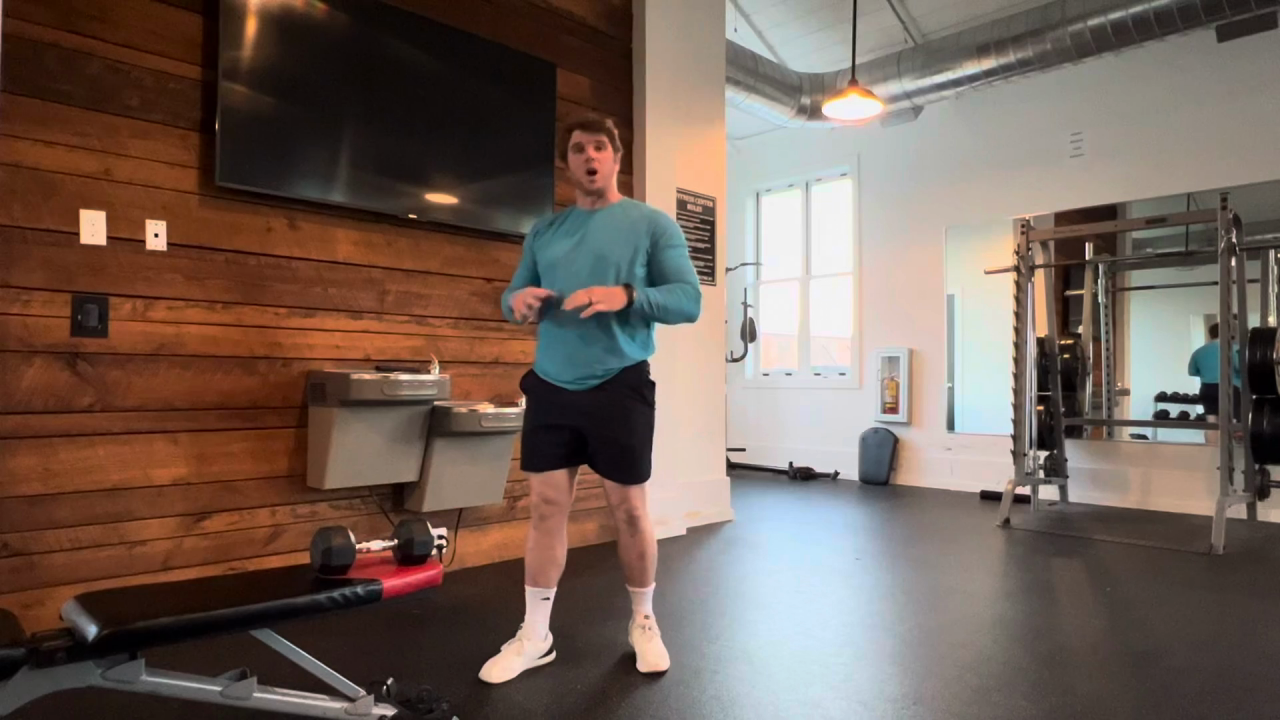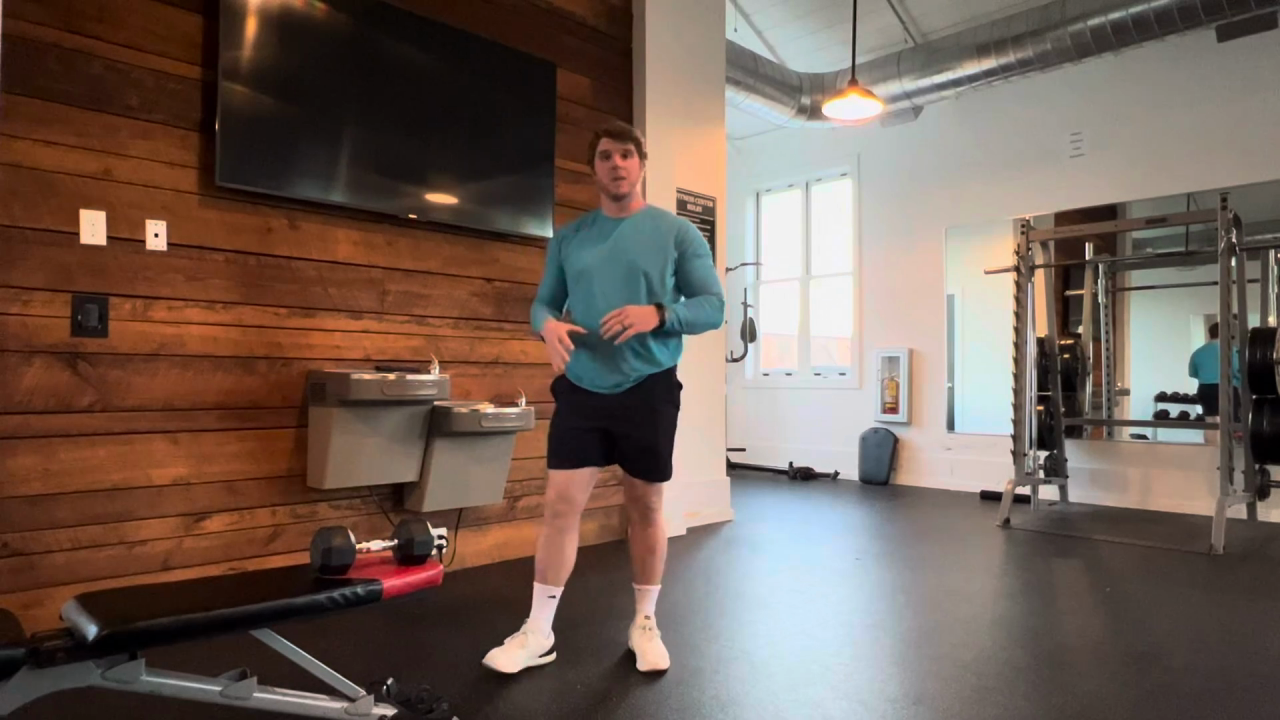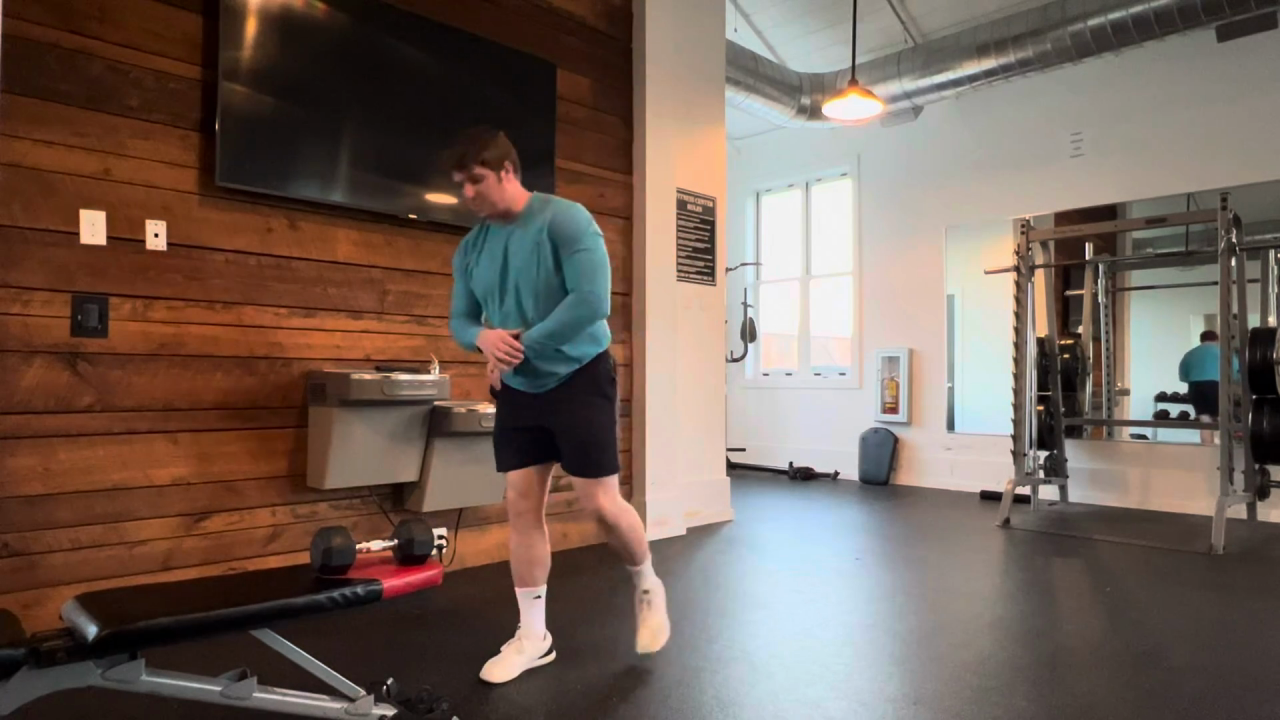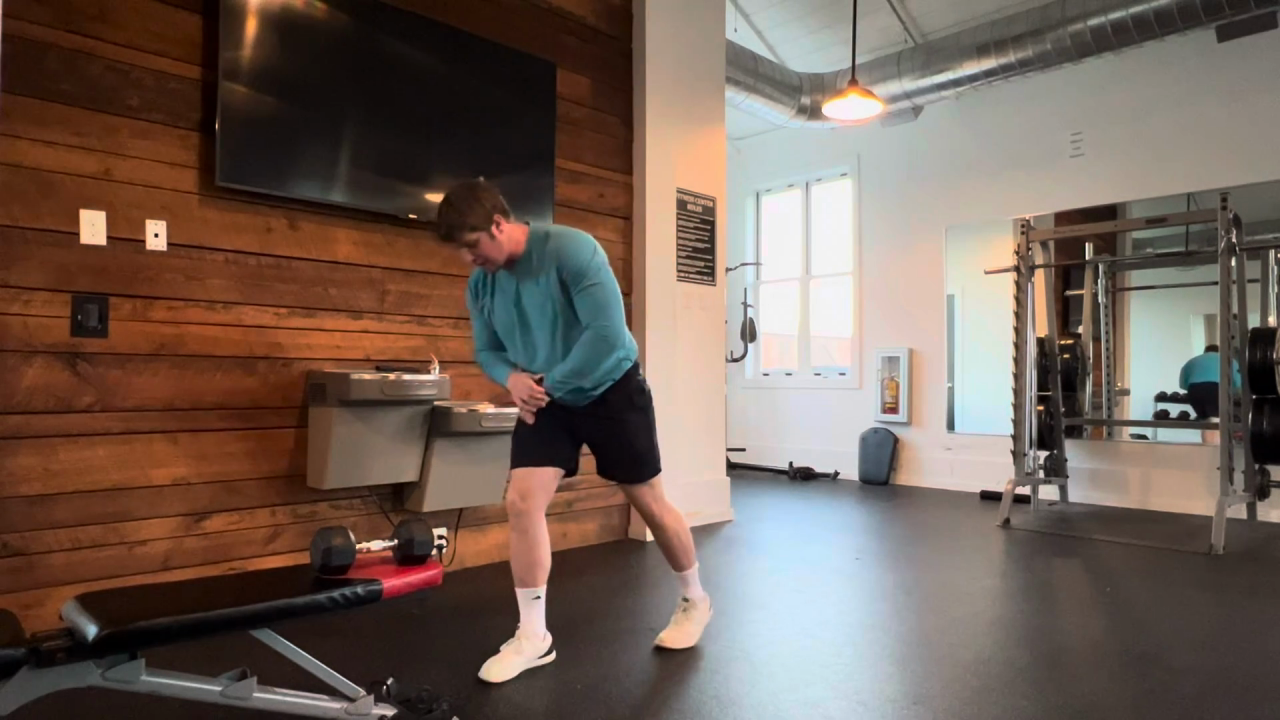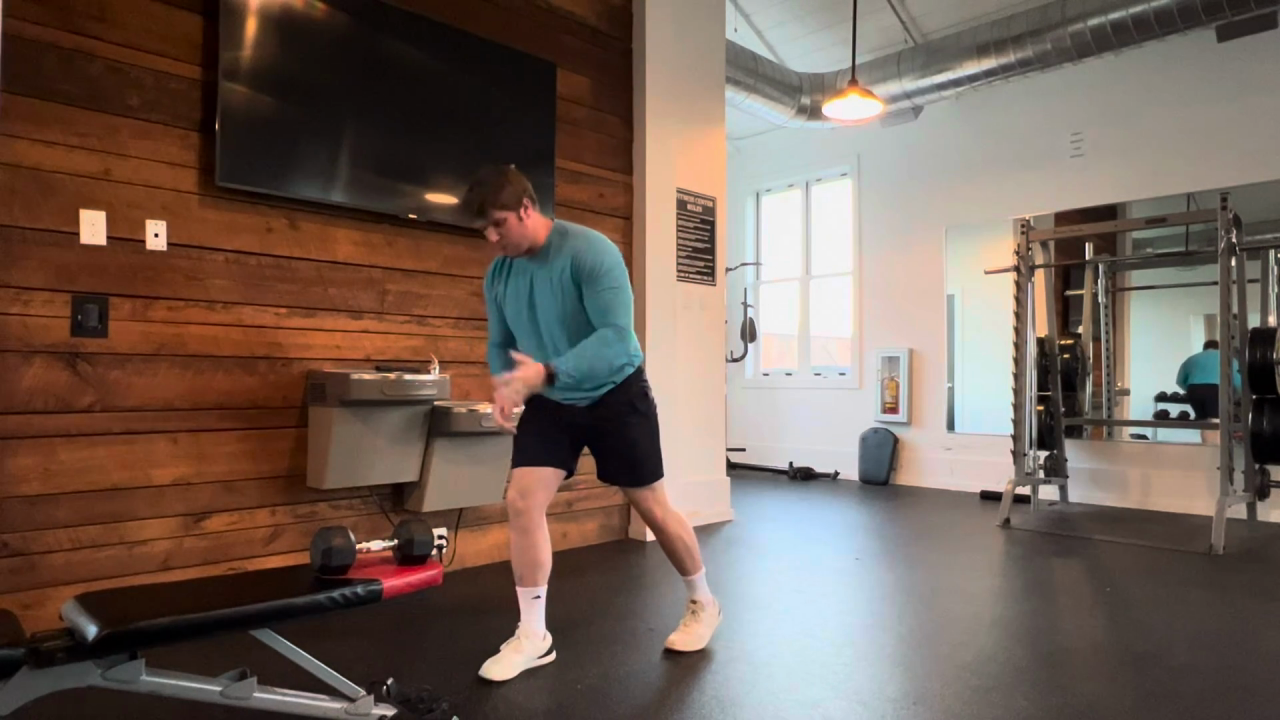
dt=1s
person 1, frame 1
left shoulder: (652, 224)
right shoulder: (544, 231)
left elbow: (688, 300)
right elbow: (515, 289)
left wrist: (625, 296)
right wrist: (517, 297)
left hip: (620, 385)
right hip: (550, 386)
left knee: (628, 508)
right knee: (545, 509)
left ankle: (643, 623)
right ankle: (534, 635)
person 1, frame 2
left shoulder: (676, 232)
right shoulder: (568, 239)
left elbow: (712, 307)
right elbow: (545, 302)
left wrist: (658, 315)
right wrist: (547, 326)
left hip: (648, 389)
right hip: (581, 389)
left knee: (645, 507)
right knee: (560, 503)
left ankle: (644, 624)
right ankle: (537, 633)
person 1, frame 3
left shoulder: (565, 220)
right shoulder: (471, 248)
left elbow: (592, 301)
right elbow: (461, 318)
left wrist: (523, 343)
right wrist: (483, 338)
left hip: (580, 377)
right hip: (519, 389)
left knee: (600, 502)
right knee: (521, 505)
left ankle: (649, 590)
right ankle: (532, 635)
person 1, frame 4
left shoulder: (571, 250)
right shoulder: (481, 284)
left elbow: (608, 331)
right elbow: (486, 350)
left wrist: (549, 385)
right wrist: (511, 378)
left hip: (612, 389)
right hip: (546, 401)
left knee: (648, 501)
right knee: (521, 504)
left ankle: (693, 600)
right ankle: (532, 637)
person 1, frame 5
left shoulder: (589, 250)
right shoulder: (498, 274)
left elbow: (616, 335)
right elbow: (501, 347)
left wrist: (544, 372)
right wrist: (507, 388)
left hip: (616, 394)
right hip: (552, 402)
left knee: (651, 506)
right knee: (521, 502)
left ankle: (703, 604)
right ankle: (533, 637)
